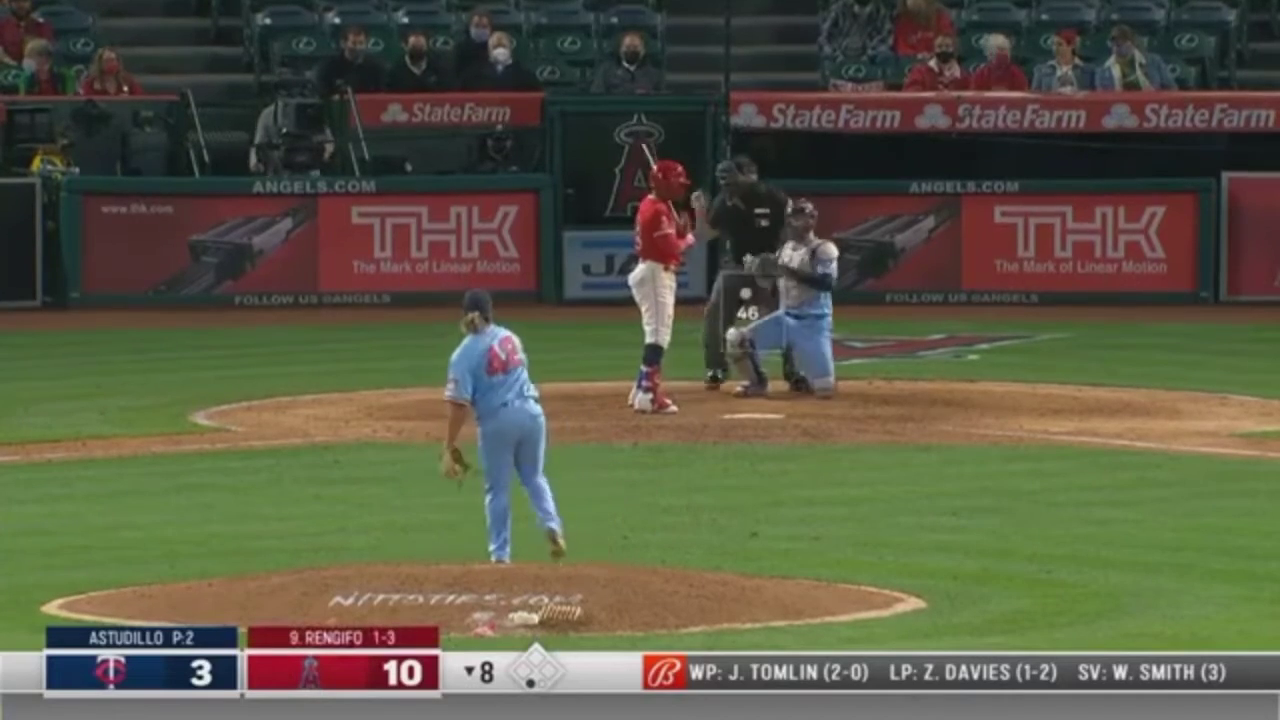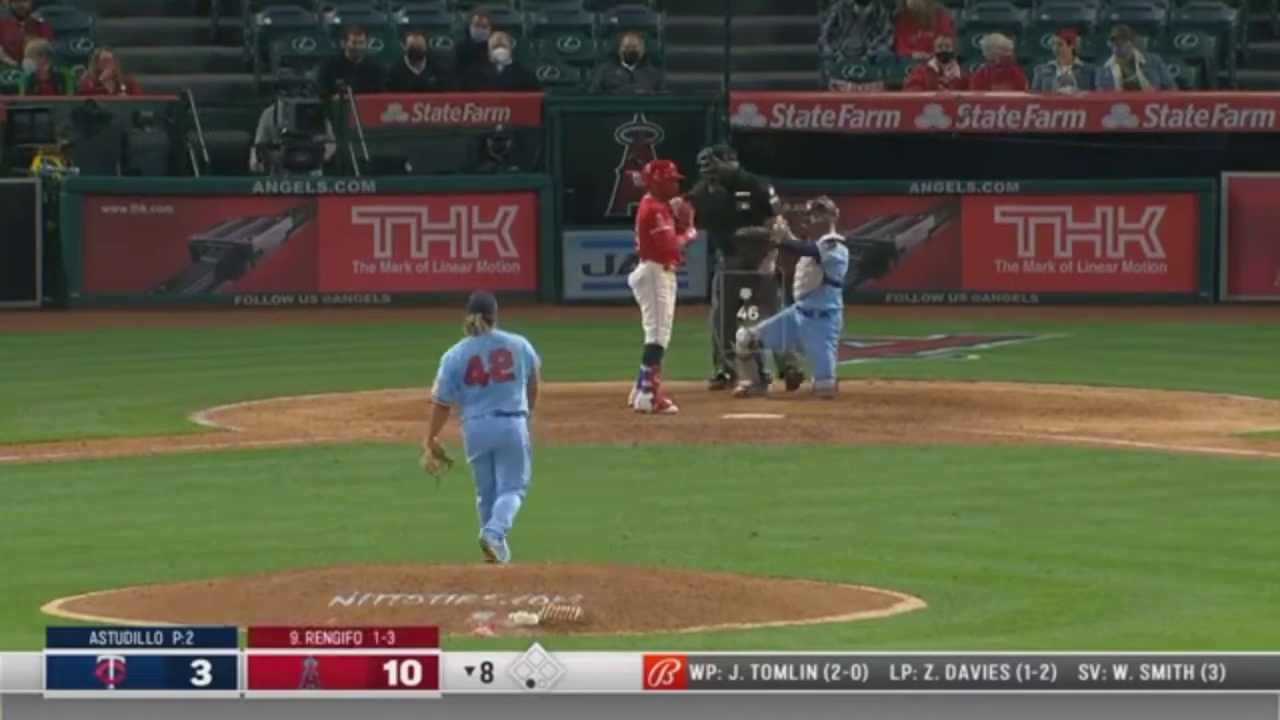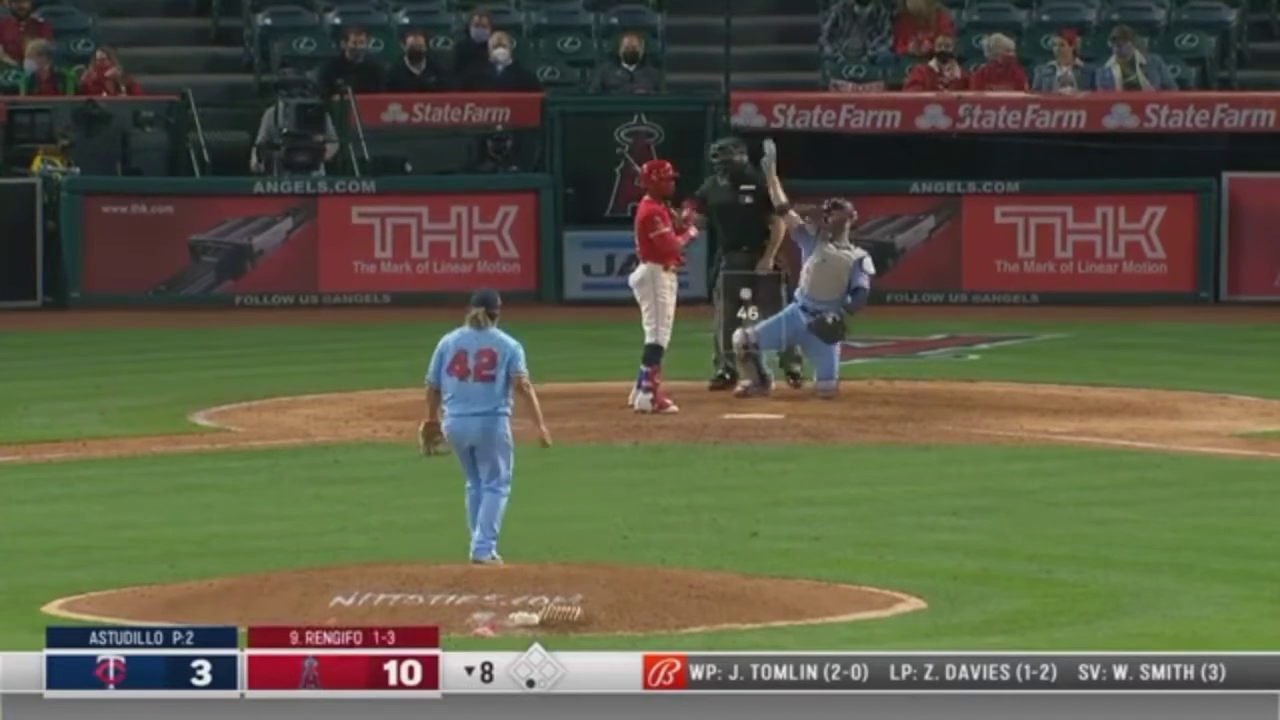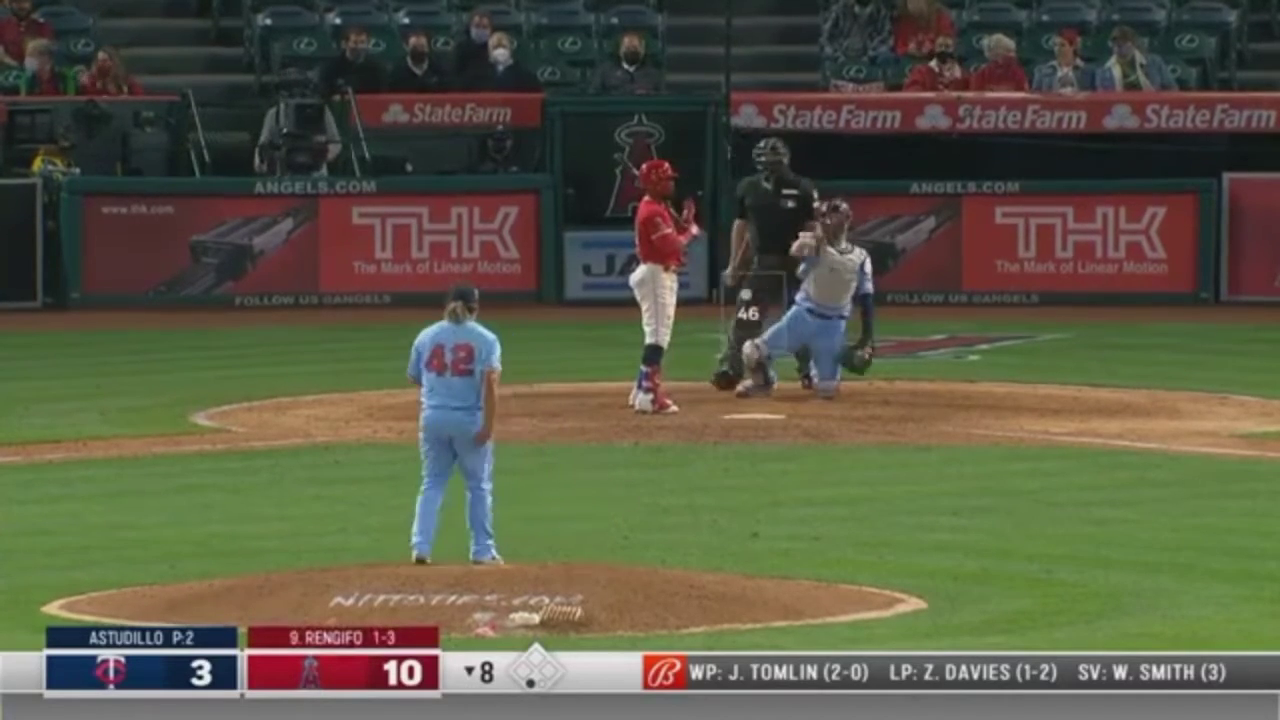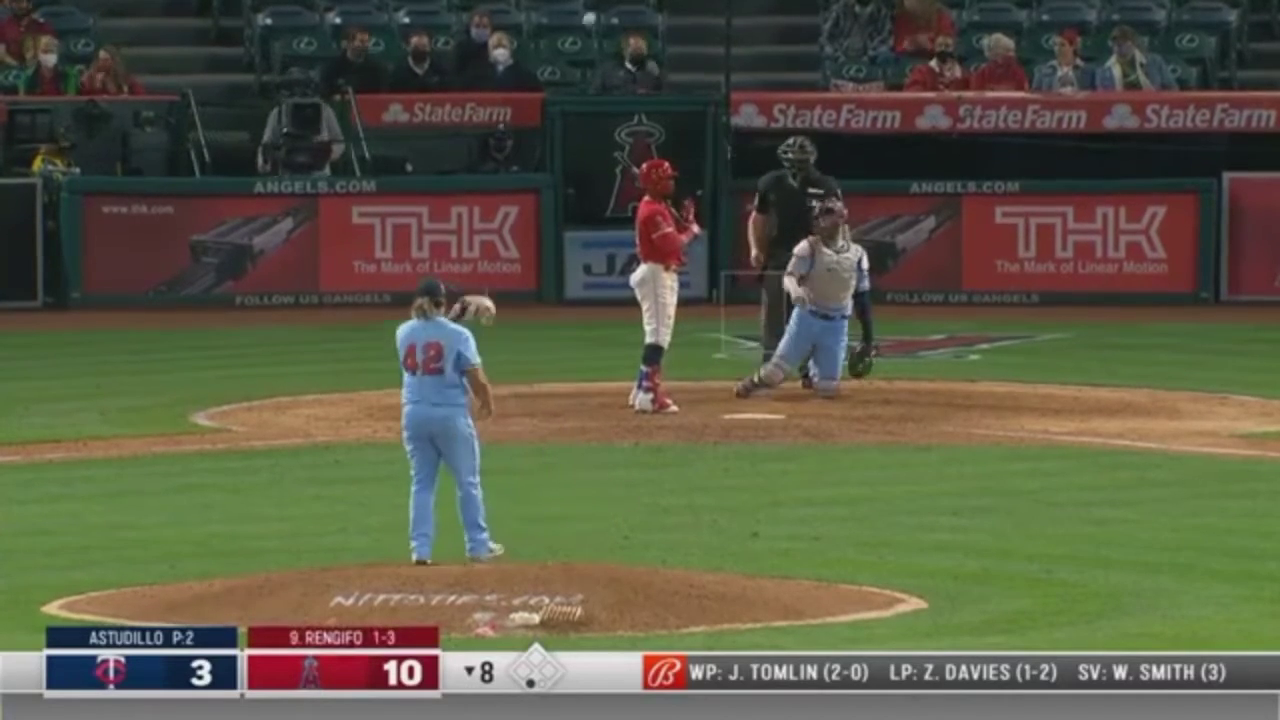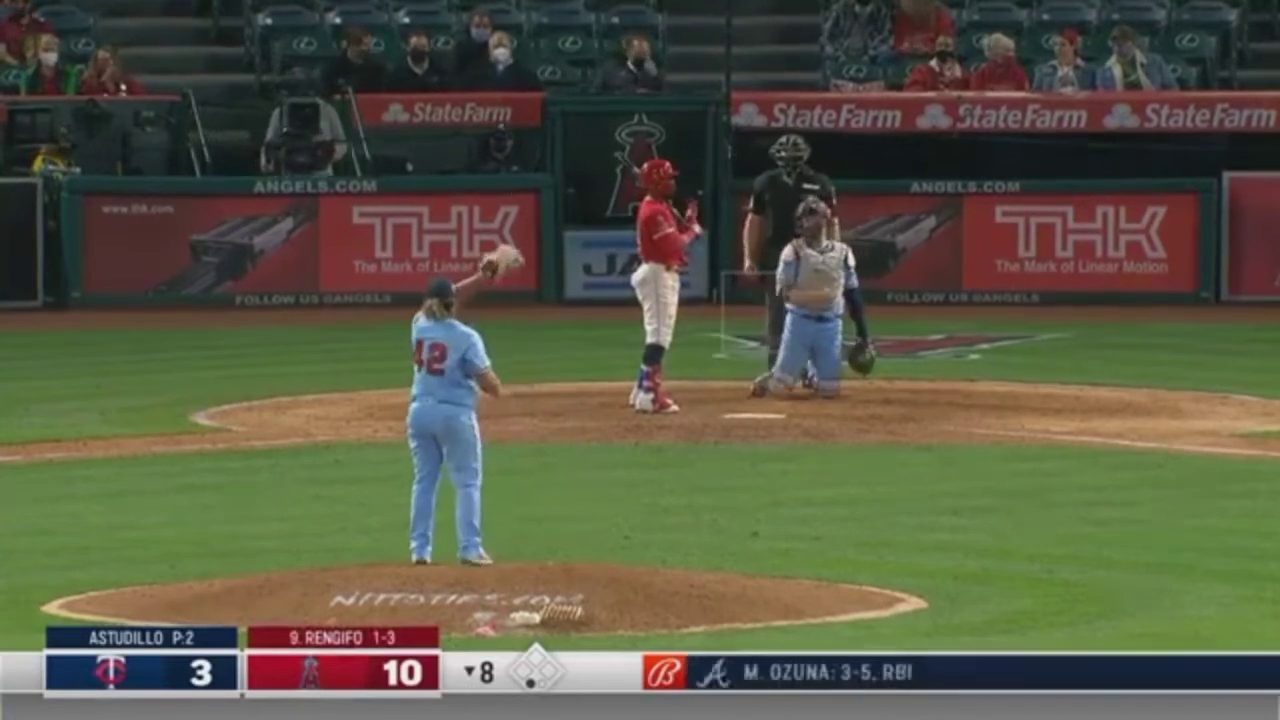
dt=0.4s
person 1, frame 1
left shoulder: (463, 354)
right shoulder: (507, 336)
left elbow: (459, 405)
left wrist: (449, 446)
left hip: (495, 422)
right hip: (530, 413)
left knee: (498, 489)
right knee: (534, 477)
left ankle: (500, 553)
right ankle: (550, 524)
person 1, frame 2
left shoulder: (454, 355)
right shoulder: (518, 344)
left elbow: (441, 404)
right elbow: (534, 382)
left wrist: (430, 440)
right wrist: (529, 409)
left hip: (476, 428)
right hip: (512, 425)
left knee: (487, 493)
right knee: (512, 488)
left ankle: (498, 549)
right ankle: (493, 534)
person 1, frame 3
left shoulder: (448, 342)
right shoulder: (508, 345)
left elbow: (432, 387)
right elbow: (523, 387)
left wrist: (431, 420)
right wrist: (540, 424)
left hip: (455, 423)
right hip: (491, 424)
left knee: (474, 483)
right knee: (495, 486)
left ankle: (480, 542)
right ankle: (483, 548)
person 1, frame 4
left shoulder: (426, 336)
right shoulder: (486, 339)
left elbow: (414, 378)
right elbow: (490, 385)
right wrist: (489, 425)
left hip: (433, 417)
right hip: (470, 419)
left knee: (433, 482)
right knee: (479, 486)
left ankle: (421, 546)
right ankle: (483, 550)
person 1, frame 5
left shoulder: (404, 332)
right shoulder: (458, 334)
right elbow: (476, 379)
left wrist: (452, 315)
right wrist: (487, 403)
left hip: (414, 414)
right hip: (450, 415)
left knee: (421, 483)
right knee: (468, 482)
left ankle: (420, 549)
right ankle: (478, 544)
person 1, frame 6
left shoulder: (419, 325)
right shoulder: (466, 336)
left elbow: (442, 303)
right elbow: (486, 380)
left wrist: (479, 278)
right wrist: (498, 389)
left hip: (420, 412)
right hip: (454, 415)
left knee: (424, 481)
right knee: (466, 482)
left ankle: (419, 549)
right ankle: (469, 548)
person 2, frame 1
left shoulder: (653, 204)
right shoulder: (658, 210)
left elbow: (674, 234)
right elbow: (672, 247)
left wrist: (688, 223)
right wrist: (689, 238)
left hip: (655, 272)
right hip: (655, 274)
left knee: (657, 334)
right knee: (659, 335)
left ankle: (642, 390)
right ankle: (647, 396)
person 2, frame 2
left shoulder: (662, 205)
right shoulder: (654, 209)
left elbow: (675, 232)
right elbow: (671, 244)
left wrist: (684, 220)
right wrist: (690, 232)
left hip: (662, 273)
right hip: (655, 274)
left knee: (658, 334)
right knee: (658, 334)
left ankle: (642, 390)
right ankle: (647, 396)
person 2, frame 3
left shoulder: (660, 207)
right shoulder: (651, 211)
left elbow: (674, 233)
right elbow: (671, 246)
left wrist: (685, 220)
right wrist: (691, 231)
left hip: (663, 274)
right hip: (655, 274)
left knee: (657, 334)
right knee: (658, 335)
left ankle: (642, 390)
right ankle: (648, 395)
person 2, frame 4
left shoulder: (660, 207)
right shoulder: (652, 211)
left elbow: (675, 233)
right elbow: (673, 246)
left wrist: (685, 219)
right wrist: (692, 230)
left hip: (663, 274)
right hip: (656, 275)
left knee: (657, 334)
right knee: (658, 335)
left ankle: (642, 390)
right ankle: (648, 395)
person 2, frame 5
left shoulder: (660, 206)
right shoulder: (652, 211)
left elbow: (676, 233)
right elbow: (674, 245)
left wrist: (685, 218)
right wrist: (693, 229)
left hip: (663, 274)
right hip: (656, 275)
left knee: (657, 334)
right knee: (659, 335)
left ankle: (643, 390)
right ankle: (649, 396)
person 2, frame 6
left shoulder: (661, 206)
right shoulder: (653, 211)
left elbow: (678, 232)
right elbow: (675, 245)
left wrist: (688, 219)
right wrist: (694, 229)
left hip: (664, 274)
right hip: (658, 275)
left knee: (658, 334)
right knee: (659, 335)
left ankle: (643, 390)
right ankle: (648, 396)
person 3, frame 1
left shoulder: (775, 200)
right shoulder: (723, 201)
right elbow: (710, 232)
right hip: (733, 267)
right knee: (714, 316)
left ankle: (794, 373)
right ankle: (716, 370)
person 3, frame 2
left shoulder: (757, 187)
right shoulder: (706, 190)
left elbow: (776, 223)
left wrist: (770, 259)
left hip: (758, 261)
right hip: (726, 263)
left knee: (772, 315)
right knee: (721, 318)
left ankle: (787, 367)
right ankle: (725, 370)
person 3, frame 3
left shoulder: (761, 183)
right shoulder: (711, 186)
left elbow: (778, 223)
right elbow: (695, 216)
left wrist: (769, 257)
left hip: (760, 259)
right hip: (729, 259)
right knee: (724, 316)
left ankle: (792, 366)
right ankle: (726, 371)
person 3, frame 4
left shoulder: (802, 188)
right shoulder: (748, 187)
left elbow: (813, 227)
right elbow: (742, 226)
right wrist: (735, 265)
left hip: (793, 262)
right hip: (761, 262)
right knee: (745, 315)
left ankle: (807, 370)
right ankle: (732, 370)
person 3, frame 5
left shoulder: (826, 187)
right shoulder: (770, 183)
right elbow: (757, 218)
right wrist: (755, 248)
right hip: (778, 257)
right knee: (773, 317)
left ankle: (809, 369)
person 3, frame 6
left shoulder: (821, 184)
right shoulder: (765, 183)
left elbow: (831, 223)
right elbow: (754, 221)
right wrist: (749, 257)
right hip: (777, 258)
right knee: (777, 315)
person 4, frame 1
left shoulder: (824, 249)
right shoulder: (787, 248)
left elbow: (827, 283)
left wrist: (790, 270)
right wrist: (768, 268)
left hip: (814, 323)
right hip: (785, 317)
left knee: (824, 388)
right knee: (735, 338)
left ankle: (806, 376)
right ankle: (756, 382)
person 4, frame 2
left shoulder: (834, 244)
right shoulder: (816, 244)
left elbow: (808, 249)
left wrist: (781, 241)
left hip: (822, 319)
right hip: (798, 312)
left knee: (825, 389)
right knee: (746, 338)
left ankle: (823, 378)
right ankle: (757, 383)
person 4, frame 3
left shoulder: (859, 259)
right shoulder: (813, 239)
left elbow: (861, 294)
right elbow: (783, 209)
left wrist: (844, 313)
right wrist: (771, 170)
left hip: (827, 324)
right hip: (797, 314)
left knee: (827, 390)
right knee: (742, 340)
right ankle: (760, 382)
person 4, frame 4
left shoulder: (860, 258)
right shoulder: (814, 243)
left elbow: (865, 300)
right elbow: (795, 251)
left wrist: (867, 337)
right wrist: (801, 245)
left hip: (833, 324)
right hip: (802, 315)
left knee: (828, 389)
right knee: (753, 351)
left ankle: (819, 373)
right ankle: (763, 382)
person 4, frame 5
left shoulder: (857, 254)
right shoulder: (809, 247)
left elbow: (862, 298)
right elbow: (789, 277)
left wrist: (868, 337)
right wrist: (795, 291)
left hip: (837, 325)
right hip: (806, 318)
left knee: (828, 389)
right knee: (777, 373)
left ankle: (815, 371)
right ankle: (759, 379)
person 4, frame 6
left shoulder: (842, 252)
right shoulder: (793, 251)
left elbow: (852, 294)
right elbow: (785, 292)
left wrist: (862, 334)
right wrist: (817, 295)
left hip: (830, 325)
right hip: (799, 322)
left knee: (829, 389)
right knee: (781, 385)
left ankle: (815, 372)
right ankle: (773, 375)
